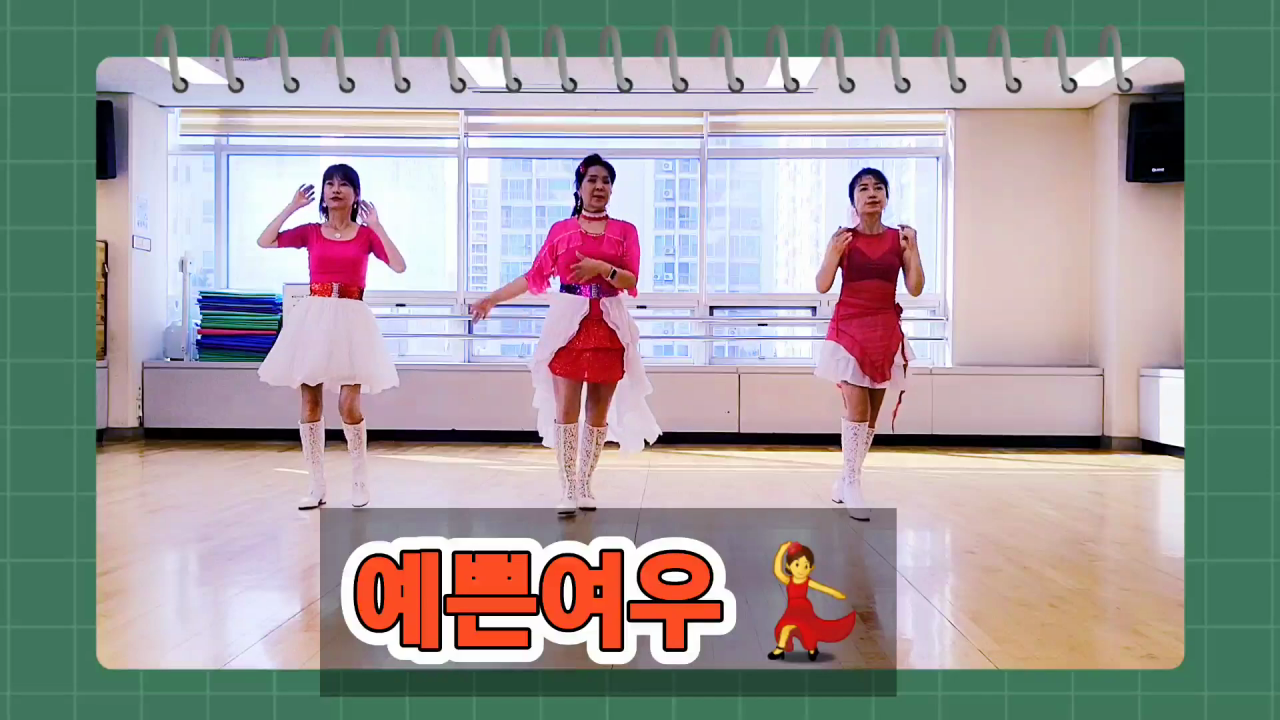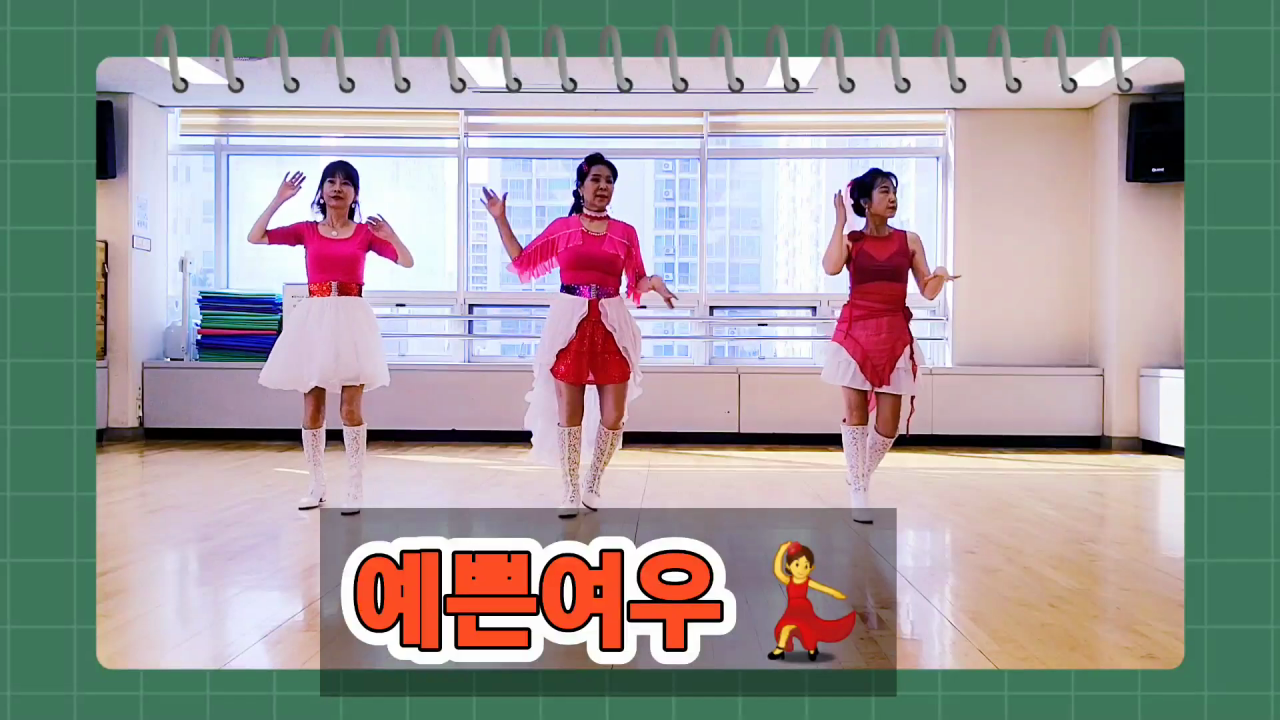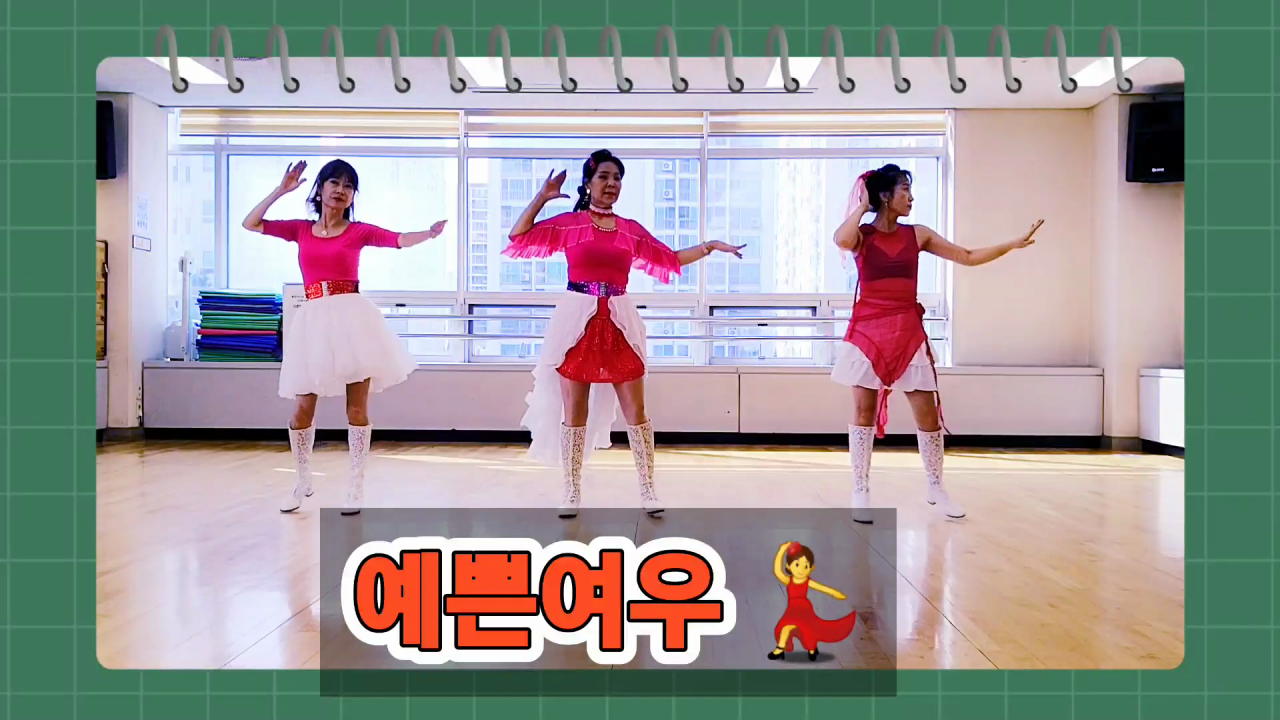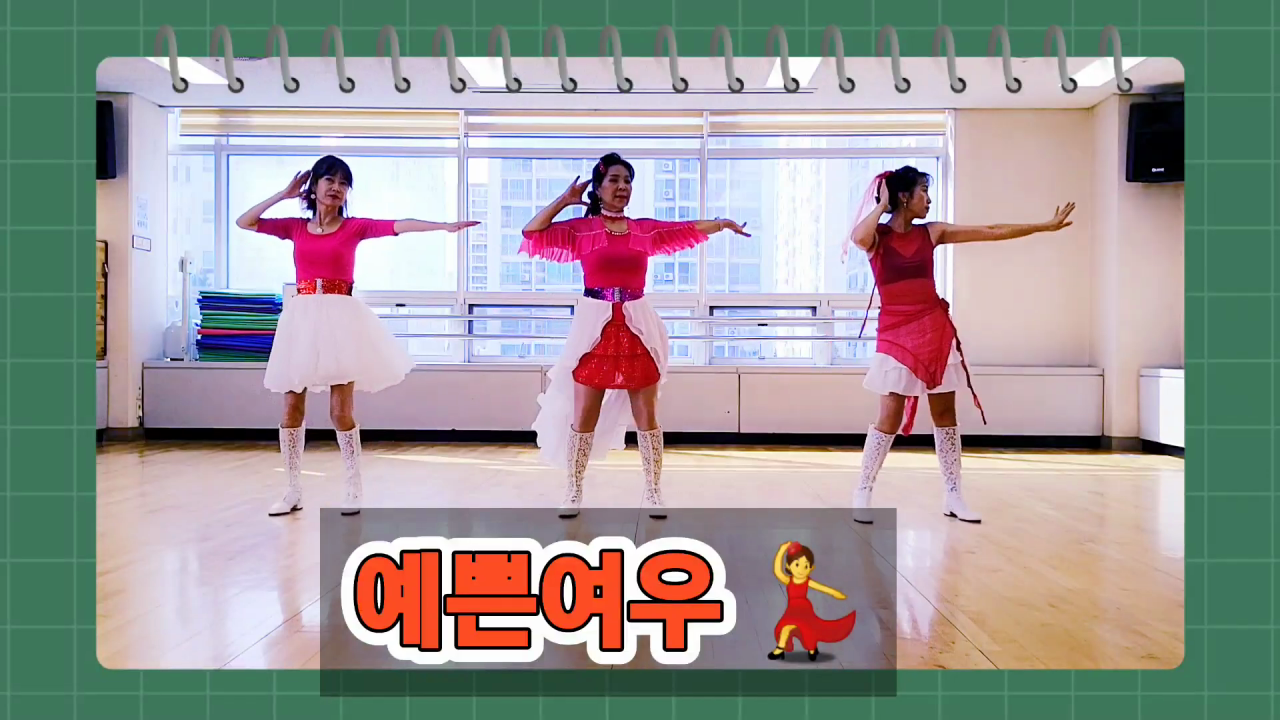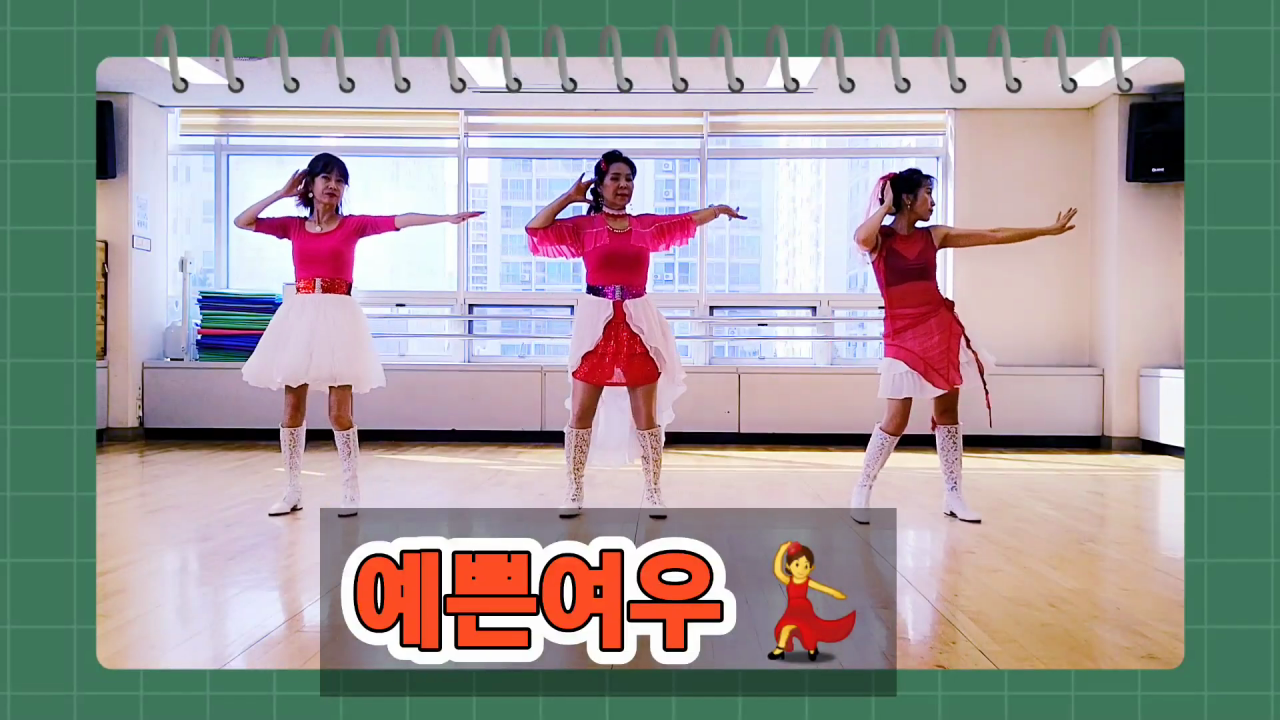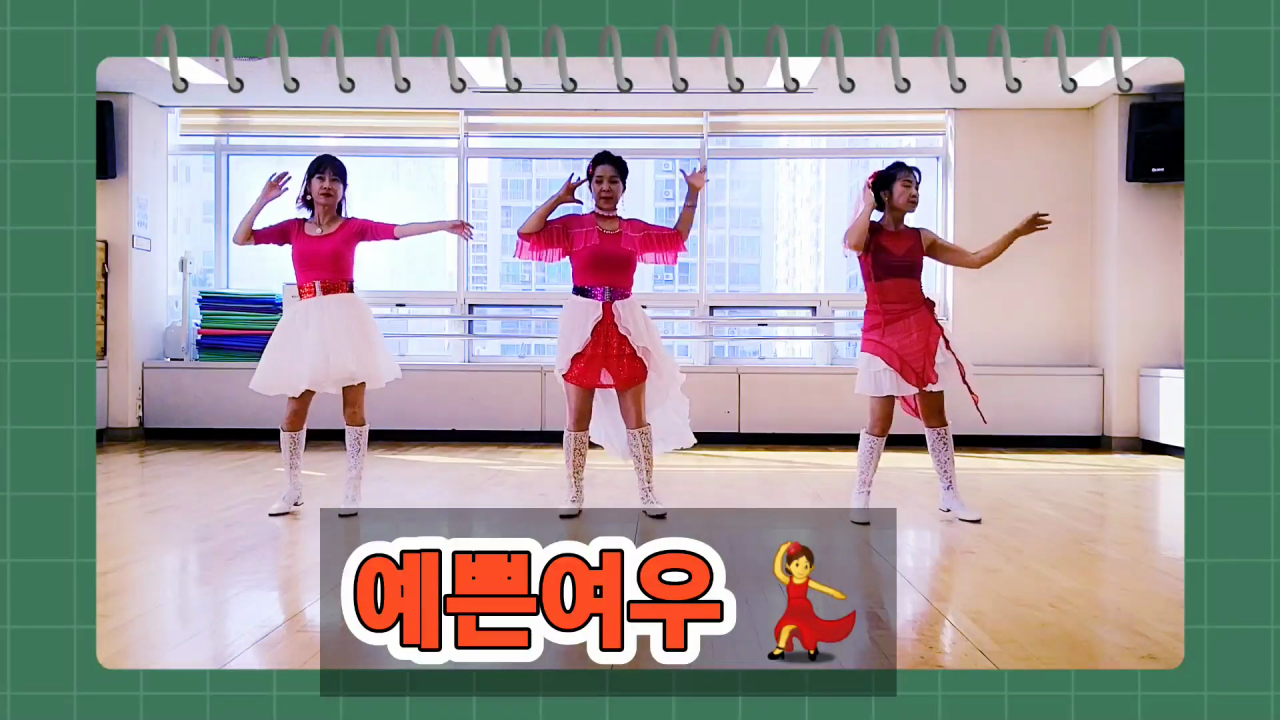
dt=0.2s
person 1, frame 1
left shoulder: (625, 231)
right shoulder: (560, 230)
left elbow: (630, 283)
right elbow: (535, 277)
left wrist: (602, 267)
right wrist: (493, 299)
left hip: (609, 326)
right hip: (567, 324)
left knee: (598, 415)
right knee: (565, 413)
left ankle: (584, 485)
right ankle: (569, 490)
person 1, frame 2
left shoulder: (625, 233)
right shoulder: (561, 228)
left elbow: (637, 280)
right elbow: (523, 263)
left wrist: (654, 284)
right wrist: (500, 219)
left hip: (612, 326)
right hip: (568, 324)
left knee: (613, 416)
right knee: (569, 415)
left ankle: (592, 483)
right ankle: (571, 490)
person 1, frame 3
left shoulder: (631, 230)
right shoulder: (567, 224)
left elbow: (670, 259)
right elbow: (518, 238)
left wrist: (710, 246)
right wrist: (541, 198)
left hip: (619, 322)
right hip: (576, 321)
left knee: (636, 412)
right knee: (573, 414)
left ankle: (647, 488)
right ankle: (572, 492)
person 1, frame 4
left shoulder: (646, 230)
right shoulder: (581, 230)
left elbow: (689, 230)
right elbow: (532, 233)
left wrist: (724, 224)
right wrist: (564, 200)
left hip: (636, 327)
right hip: (594, 326)
left knee: (647, 418)
right knee: (583, 417)
left ankle: (653, 492)
right ankle: (573, 492)
person 1, frame 5
left shoulder: (648, 226)
right shoulder: (583, 228)
left elbow: (688, 220)
right elbow: (535, 229)
left wrist: (720, 209)
right wrist: (570, 196)
left hip: (638, 324)
right hip: (596, 324)
left knee: (646, 417)
right knee: (581, 414)
left ankle: (652, 492)
right ankle: (574, 491)
person 1, frame 6
left shoulder: (637, 231)
right shoulder: (572, 227)
left elbow: (676, 238)
right elbow: (526, 233)
left wrist: (693, 196)
right wrist: (558, 199)
left hip: (625, 325)
right hip: (583, 325)
left knee: (636, 416)
right knee: (578, 418)
left ankle: (647, 491)
right ankle: (575, 492)
person 2, frame 1
left shoulder: (367, 236)
right shoulder: (310, 233)
left elbow: (399, 266)
right elbow: (264, 242)
left wrist: (377, 226)
right wrist: (293, 207)
left hip: (350, 319)
right hip: (313, 318)
left knee: (349, 406)
right knee: (310, 404)
left ankle: (359, 480)
right ankle: (317, 486)
person 2, frame 2
left shoulder: (366, 234)
right shoulder: (306, 230)
left elbow: (407, 261)
right elbow: (255, 237)
left wrist: (391, 236)
right wrist: (280, 200)
left hip: (351, 318)
right hip: (314, 318)
left knee: (350, 409)
right knee: (313, 409)
left ankle: (354, 489)
right ankle: (317, 485)
person 2, frame 3
left shoulder: (359, 231)
right shoulder: (300, 229)
left elbow: (403, 239)
right elbow: (250, 223)
left wrist: (429, 234)
right wrist: (281, 191)
left hip: (352, 318)
right hip: (314, 320)
left knee: (357, 410)
right knee: (302, 410)
left ankle: (355, 490)
right ankle: (302, 481)
person 2, frame 4
left shoulder: (355, 227)
right shoulder: (294, 227)
left elbow: (401, 225)
right elbow: (244, 222)
left wrist: (447, 226)
right wrist: (283, 195)
left hip: (340, 318)
right hip: (301, 317)
left knee: (341, 413)
right knee: (291, 409)
left ankle: (353, 490)
right ankle: (293, 490)
person 2, frame 5
left shoulder: (354, 225)
right shoulder: (293, 226)
left elbow: (401, 220)
right elbow: (242, 222)
left wrist: (448, 218)
right wrist: (281, 194)
left hip: (338, 316)
right hip: (299, 317)
left knee: (339, 413)
right knee: (292, 408)
left ankle: (350, 492)
right ankle: (293, 491)
person 2, frame 6
left shoulder: (353, 228)
right shoulder: (292, 229)
left elbow: (399, 230)
right elbow: (241, 239)
left wrist: (444, 225)
right wrist: (264, 199)
left hip: (345, 316)
right hip: (306, 320)
left knee: (354, 409)
right knee: (294, 412)
left ankle: (353, 491)
right ankle: (293, 489)
person 3, frame 1
left shoulder: (900, 239)
right shoulder: (844, 239)
left elbow: (915, 289)
right elbow: (822, 286)
left wrist: (912, 249)
right wrist: (835, 251)
left hip: (886, 331)
right hip: (848, 329)
left knee: (870, 417)
right knee: (857, 411)
left ankle: (844, 481)
right ankle: (852, 486)
person 3, frame 2
left shoulder: (909, 240)
right shoulder: (850, 239)
left elbow: (928, 291)
right elbow: (831, 268)
left wrist: (939, 277)
right wrist: (840, 221)
left hip: (895, 335)
right hip: (854, 333)
left knee: (889, 424)
right knee: (856, 414)
left ankle: (860, 476)
right ankle: (859, 492)
person 3, frame 3
left shoulder: (917, 234)
right shoulder: (861, 234)
left elbow: (968, 257)
right elbow: (841, 240)
left wrist: (1014, 244)
right wrist: (862, 206)
left hip: (908, 333)
right hip: (866, 331)
left knee: (929, 417)
right knee: (865, 414)
left ankle: (935, 487)
right ankle: (860, 493)
person 3, frame 4
left shoulder: (932, 232)
right shoulder: (877, 236)
left elbow: (993, 233)
right elbow: (857, 238)
left wrist: (1046, 226)
right wrist: (881, 205)
left hip: (936, 332)
right hip: (896, 336)
left knee: (945, 416)
right knee: (889, 420)
left ankle: (953, 496)
right ankle: (863, 492)
person 3, frame 5
left shoulder: (934, 235)
right shoulder: (879, 238)
left elbow: (994, 236)
right elbow: (861, 238)
left wrist: (1050, 230)
right wrist: (885, 206)
left hip: (942, 332)
right hip: (904, 337)
left knee: (948, 415)
right knee: (895, 421)
left ankle: (953, 495)
right ankle: (862, 489)
person 3, frame 6
left shoulder: (921, 237)
right shoulder: (868, 233)
left elbow: (974, 260)
right elbow: (852, 243)
left wrist: (1018, 231)
right wrist: (867, 205)
left hip: (923, 331)
right hip: (882, 334)
left knee: (936, 416)
right knee: (880, 421)
left ankle: (949, 494)
right ankle: (861, 494)
